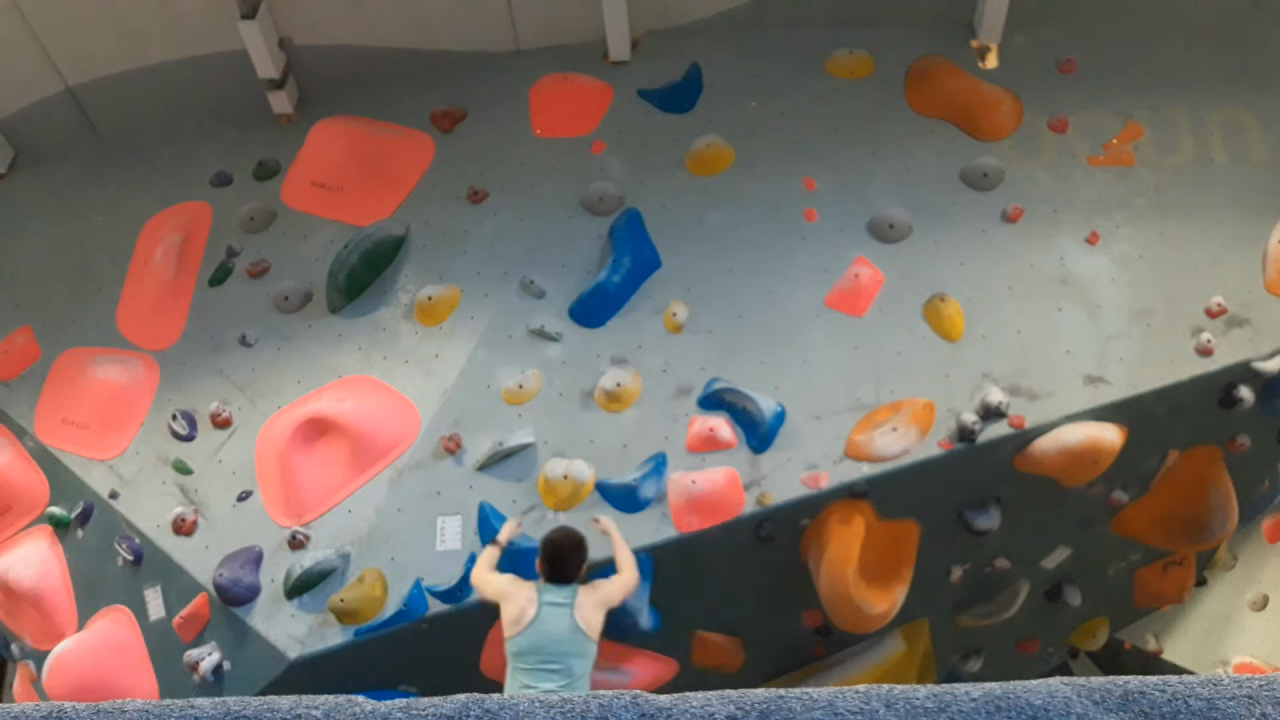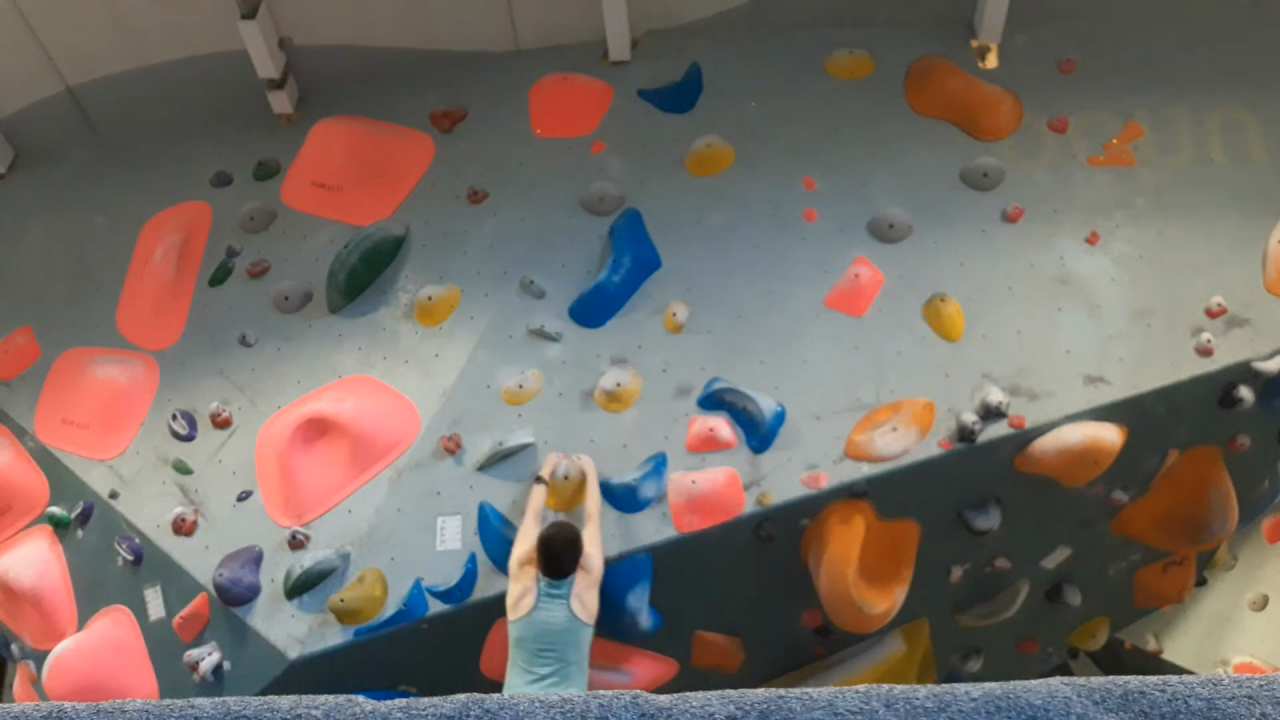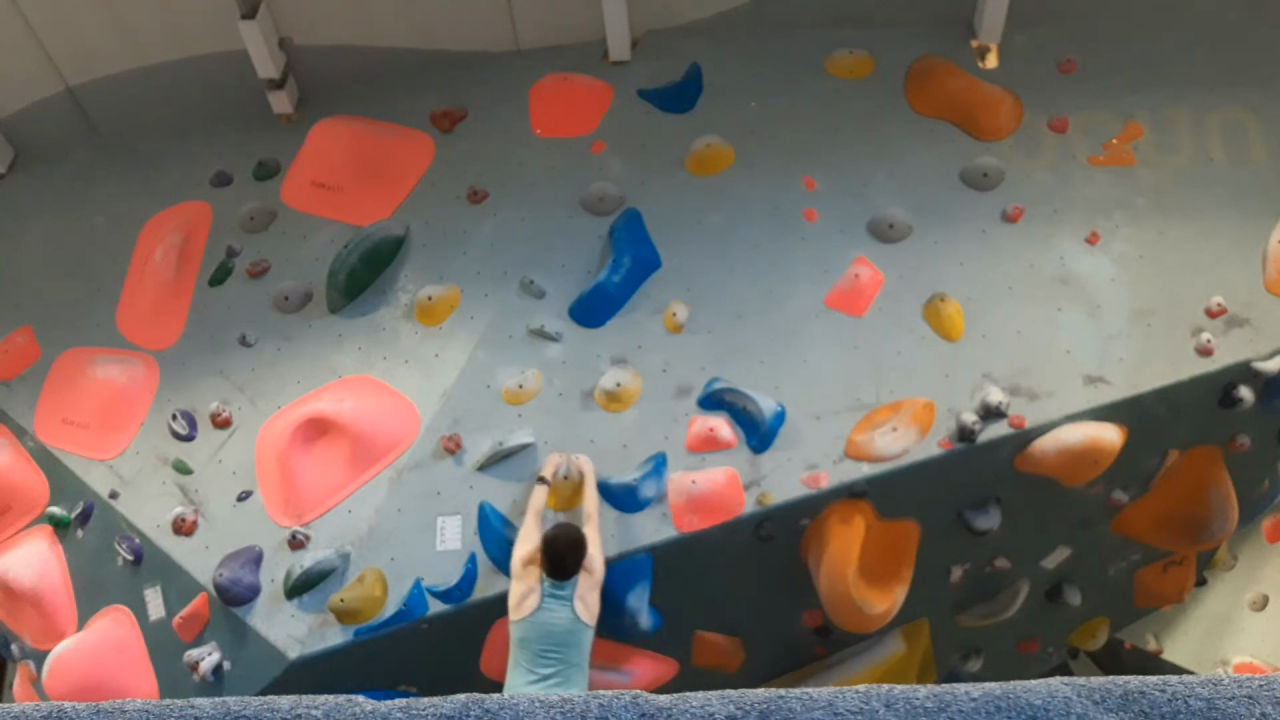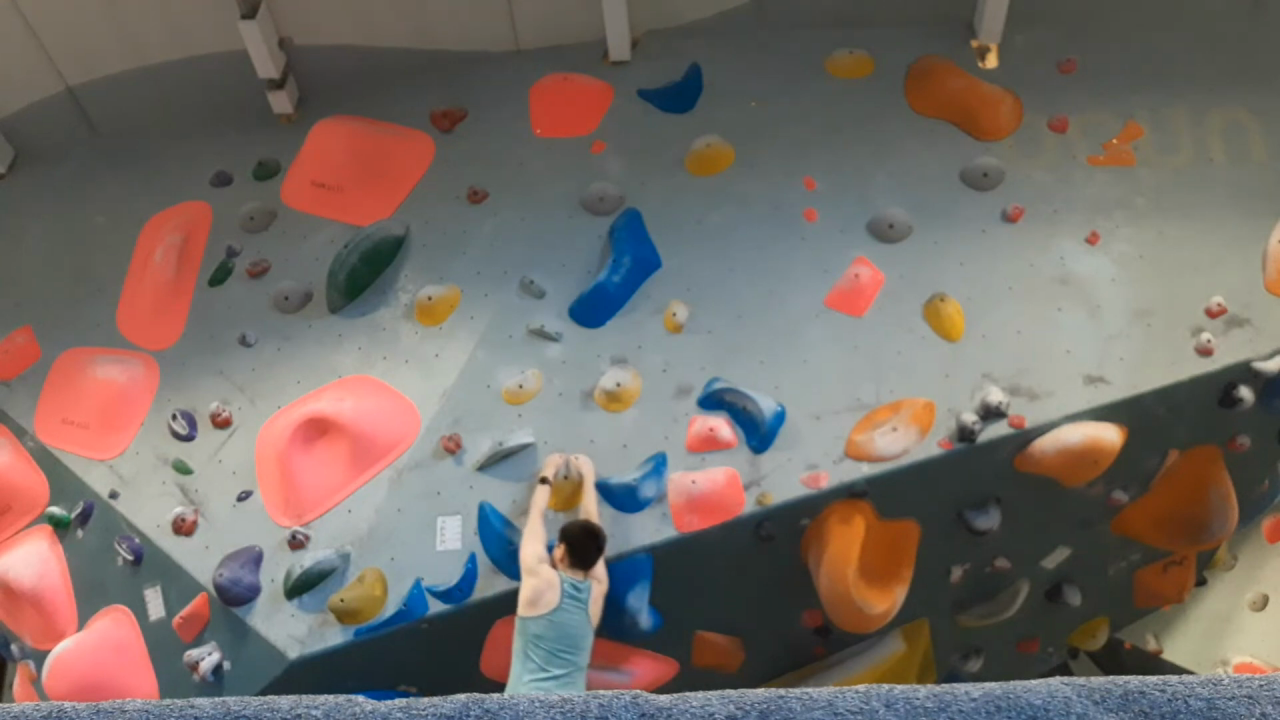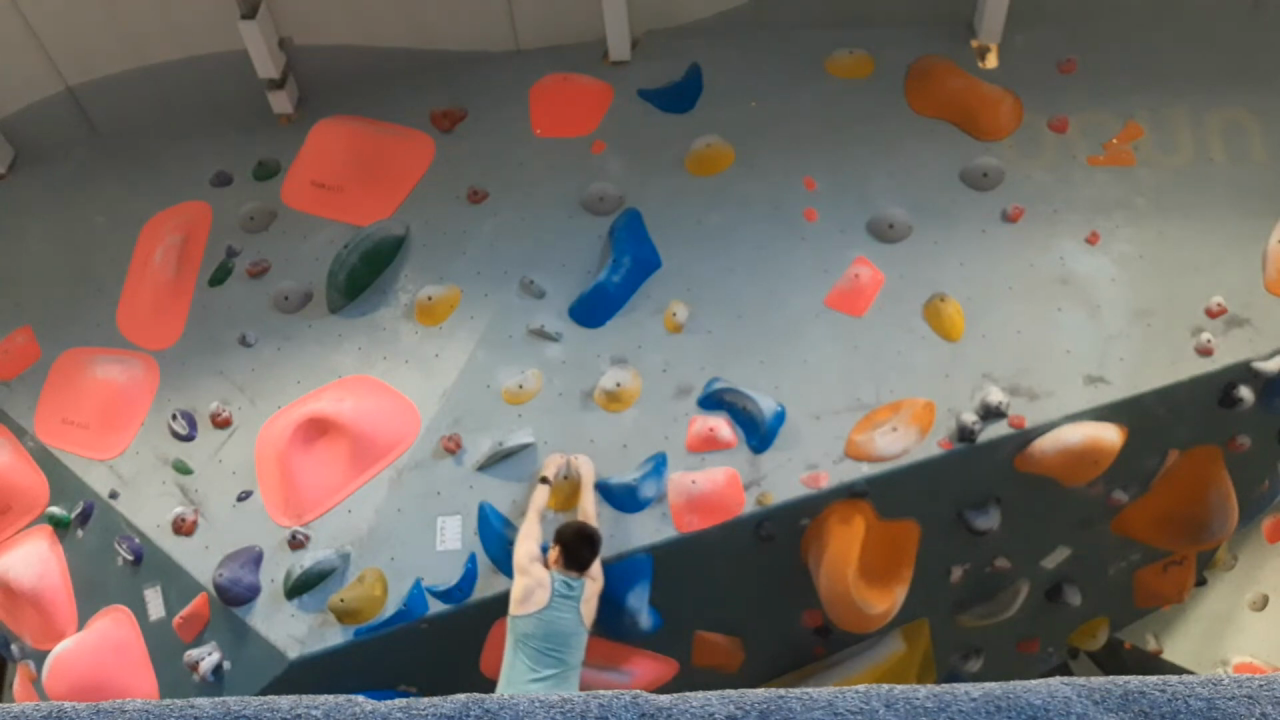
dt=1s
person 1, frame 1
left shoulder: (514, 594)
right shoulder: (596, 599)
left elbow: (479, 574)
right elbow: (631, 575)
left wrist: (502, 537)
right wrist: (612, 530)
person 1, frame 2
left shoulder: (522, 580)
right shoulder: (586, 585)
left elbow: (531, 517)
right elbow: (593, 520)
left wrist: (545, 473)
right wrist: (590, 472)
person 1, frame 3
left shoulder: (525, 582)
right shoulder: (588, 588)
left elbow: (532, 517)
right elbow: (591, 521)
left wrist: (546, 474)
right wrist: (588, 473)
person 1, frame 4
left shoulder: (539, 579)
right shoulder: (597, 591)
left elbow: (536, 516)
right elbow: (591, 525)
left wrist: (547, 475)
right wrist: (587, 477)
person 1, frame 5
left shoulder: (531, 578)
right shoulder: (591, 590)
left elbow: (533, 516)
right elbow: (589, 527)
left wrist: (548, 475)
right wrist: (587, 479)
